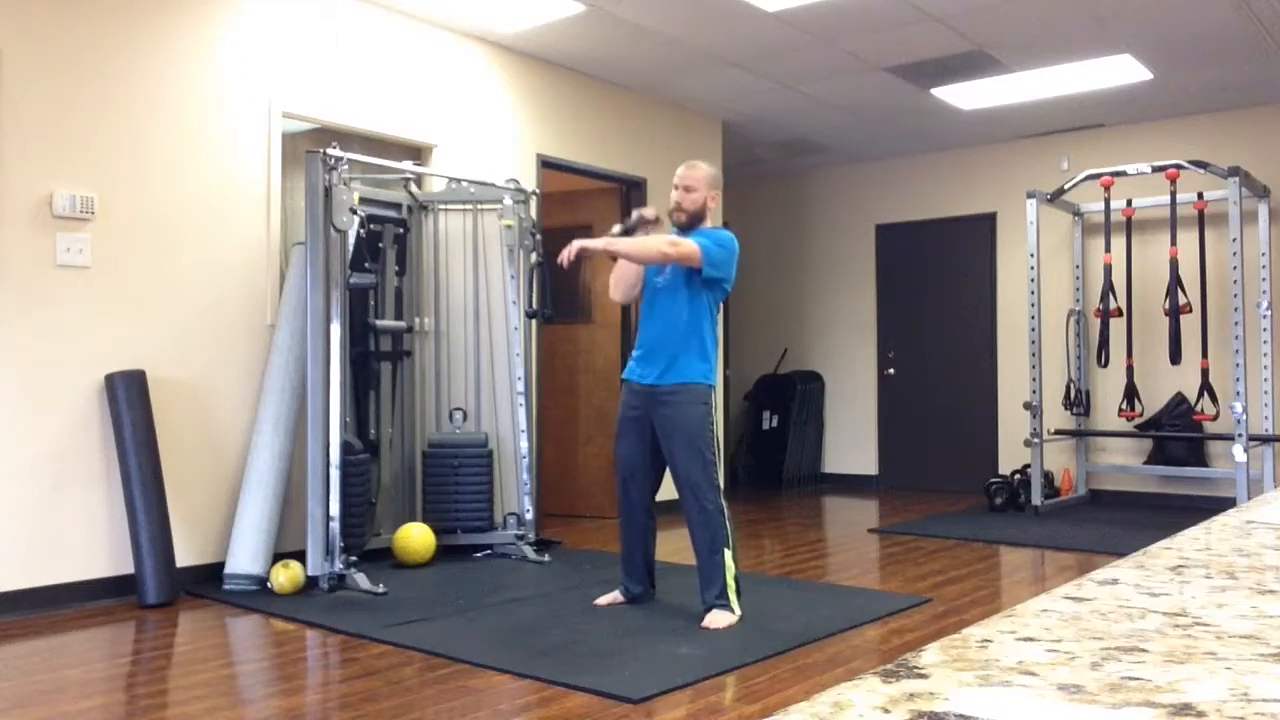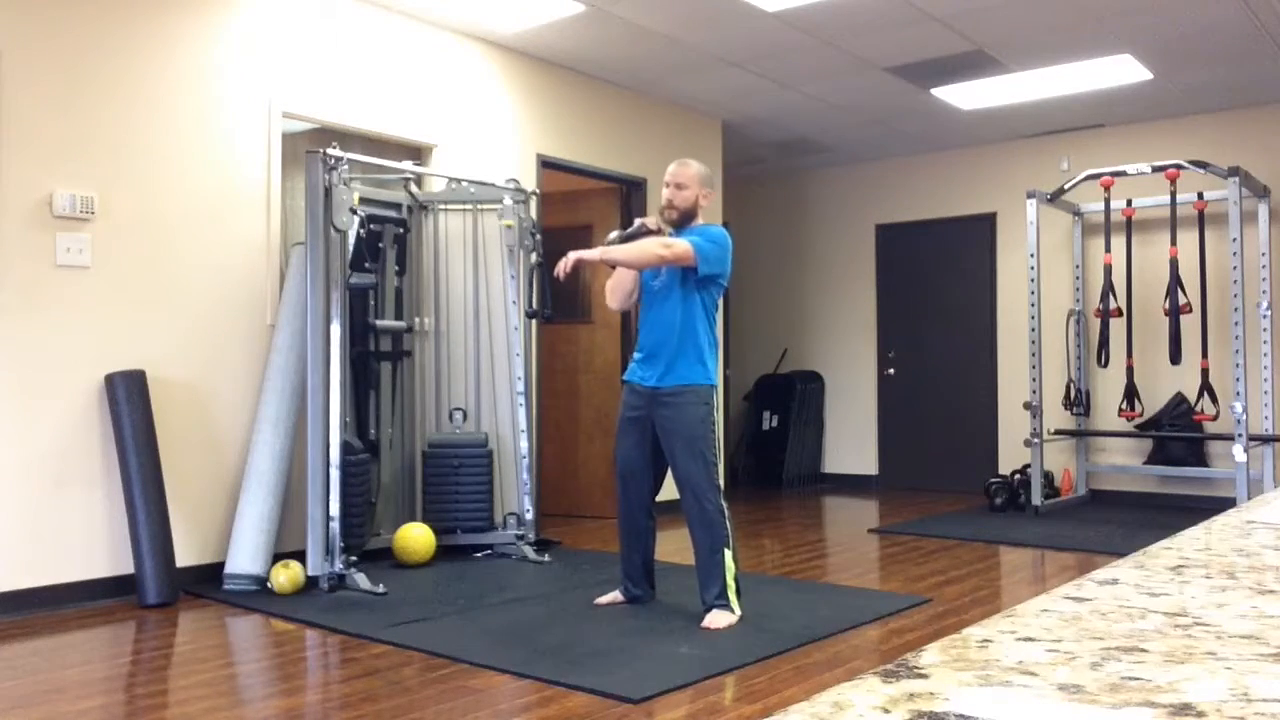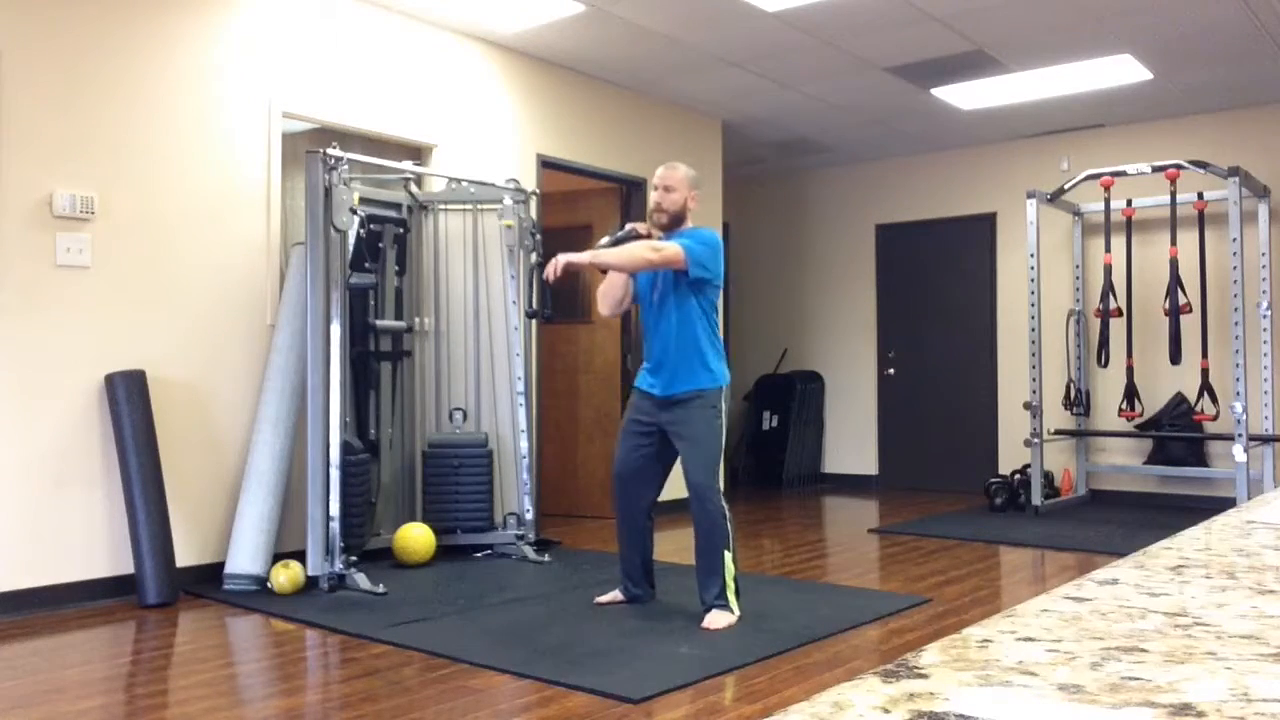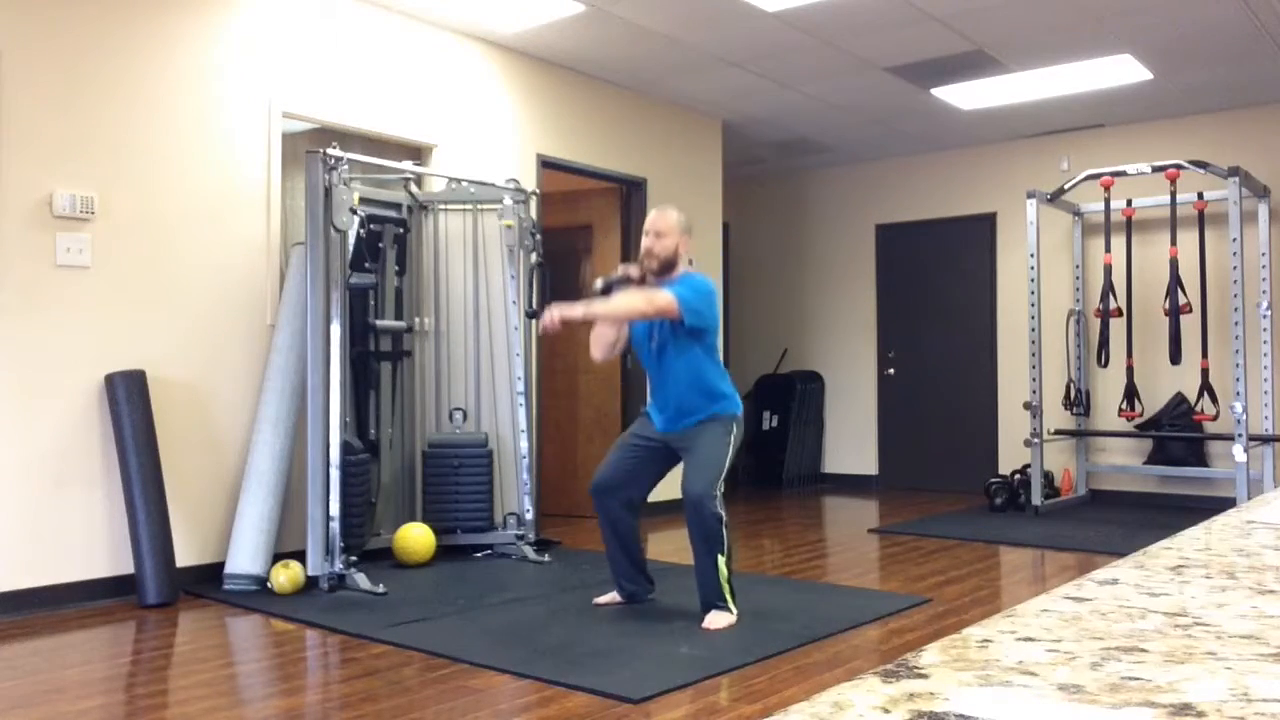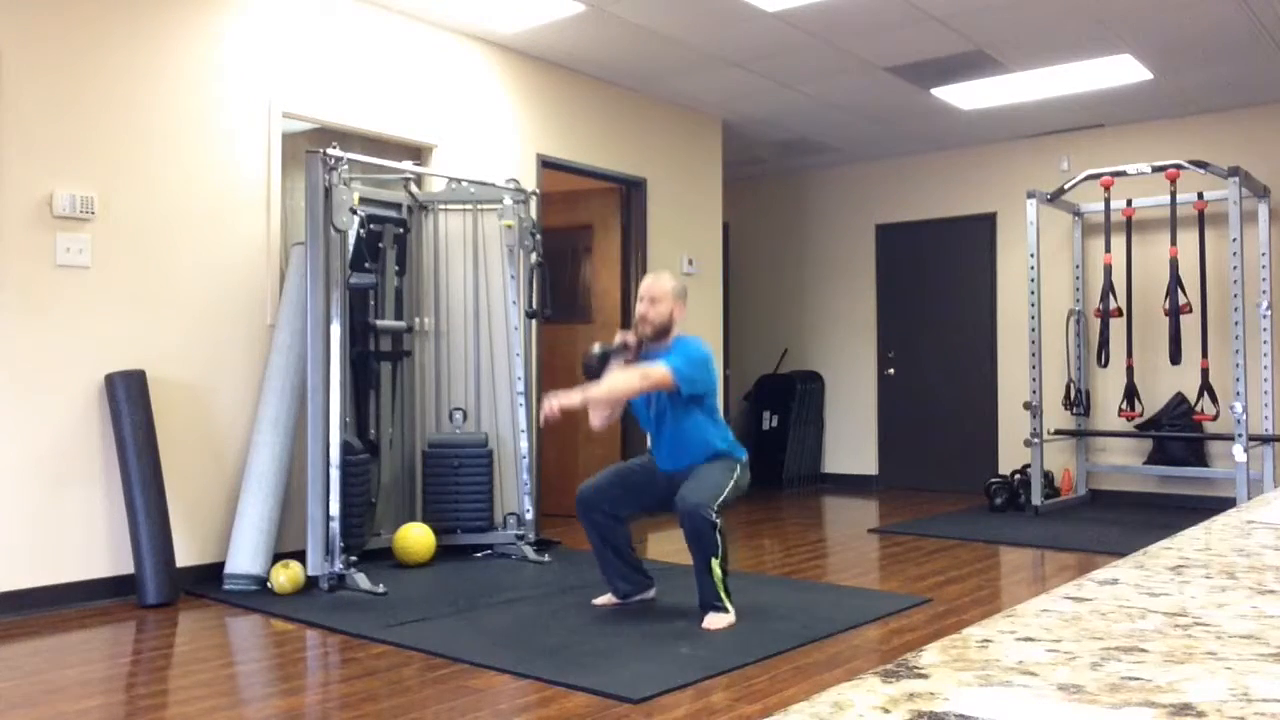
dt=0.2s
person 1, frame 1
left shoulder: (721, 244)
right shoulder: (658, 246)
left elbow: (670, 250)
right elbow: (621, 293)
left wrist: (598, 244)
right wrist: (637, 235)
left hip: (686, 388)
right hip: (638, 384)
left knee: (701, 494)
right knee: (632, 491)
left ankle: (723, 599)
right ankle: (636, 585)
person 1, frame 2
left shoulder: (714, 241)
right shoulder: (653, 244)
left elbow: (665, 251)
right elbow: (617, 301)
left wrist: (596, 253)
right wrist: (632, 244)
left hip: (687, 388)
right hip: (639, 385)
left knee: (700, 494)
right knee: (632, 491)
left ankle: (722, 599)
right ankle: (636, 585)
person 1, frame 3
left shoulder: (705, 243)
right shoulder: (643, 251)
left elbow: (654, 255)
right elbow: (608, 306)
left wrist: (585, 257)
right wrist: (622, 253)
left hip: (697, 392)
right hip: (649, 391)
left knee: (703, 491)
right knee: (629, 487)
left ankle: (722, 599)
right ankle: (636, 586)
person 1, frame 4
left shoulder: (698, 289)
right shoulder: (639, 290)
left elbow: (647, 305)
right elbow: (601, 352)
left wrist: (578, 310)
right wrist: (619, 291)
left hip: (711, 418)
right hip: (659, 419)
left knee: (700, 496)
right knee: (608, 488)
left ankle: (720, 601)
right ankle: (632, 585)
person 1, frame 5
left shoulder: (693, 354)
right shoulder: (635, 356)
left elbow: (643, 380)
right elbow: (600, 420)
left wrist: (575, 395)
right wrist: (617, 363)
left hip: (716, 461)
right hip: (663, 463)
left knee: (694, 506)
right knee: (592, 498)
left ankle: (718, 602)
right ankle: (632, 584)
